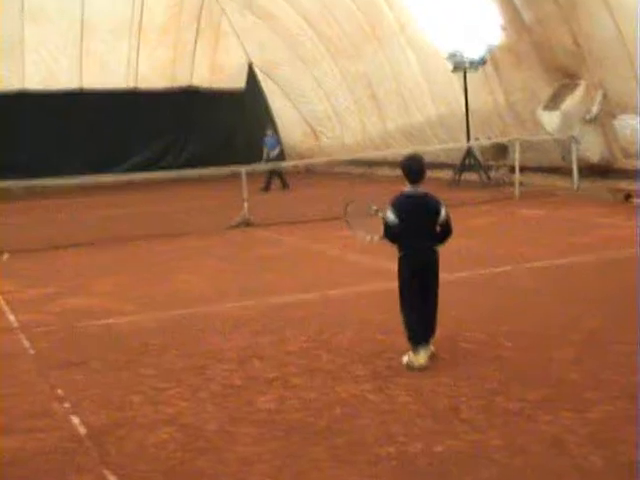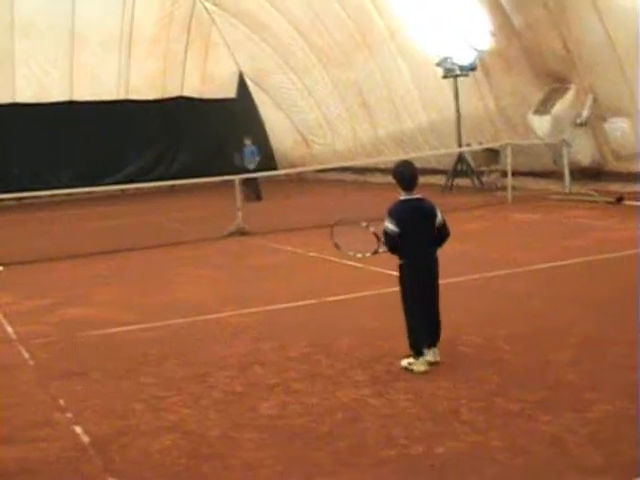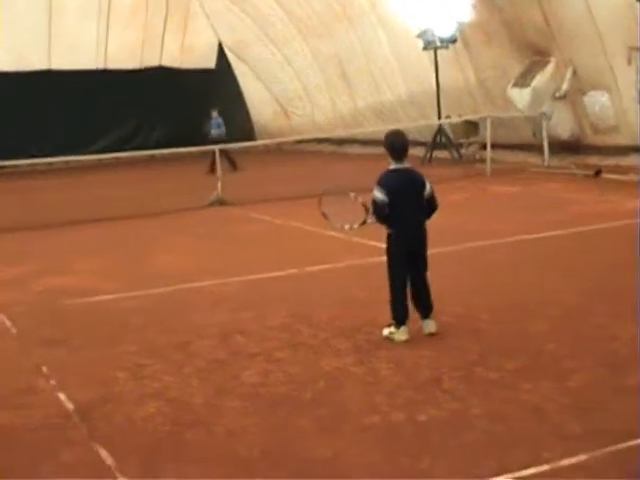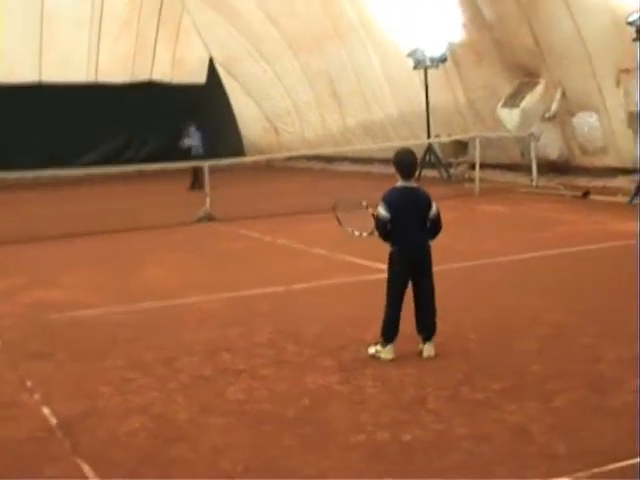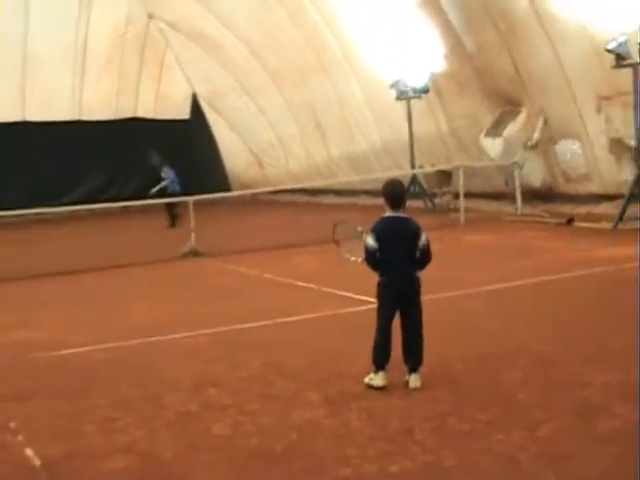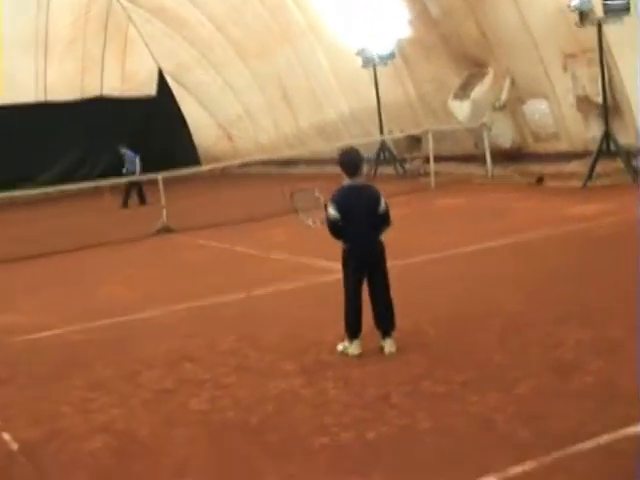
dt=0.3s
person 1, frame 1
left shoulder: (397, 203)
right shoulder: (434, 202)
left elbow: (390, 233)
right elbow: (446, 230)
left hip: (408, 258)
right hip: (429, 257)
left knee: (408, 304)
right knee: (428, 301)
left ankle: (419, 350)
right ankle: (426, 343)
person 1, frame 2
left shoulder: (395, 211)
right shoulder: (429, 206)
left elbow: (391, 243)
right elbow: (443, 233)
left wrist: (402, 251)
left hip: (410, 266)
right hip: (430, 263)
left knee: (413, 310)
right knee: (431, 306)
left ankle: (419, 358)
right ankle: (432, 349)
person 1, frame 3
left shoulder: (385, 180)
right shoulder: (418, 177)
left elbow: (380, 213)
right elbow: (432, 205)
left wrist: (390, 221)
left hip: (398, 236)
right hip: (418, 234)
left knee: (398, 280)
right knee: (419, 276)
left ankle: (400, 327)
right ankle: (428, 319)
person 1, frame 4
left shoulder: (390, 197)
right shoulder: (425, 197)
left elbow: (382, 228)
right elbow: (436, 225)
left wrist: (393, 239)
left hip: (400, 254)
right hip: (422, 254)
left knee: (394, 299)
right knee: (424, 298)
left ankle: (387, 345)
right ankle: (427, 343)
person 1, frame 5
left shoulder: (378, 227)
right shoulder: (414, 227)
left elbow: (370, 258)
right elbow: (425, 256)
left hip: (388, 284)
right hip: (410, 283)
left knee: (383, 327)
right knee: (413, 328)
left ankle: (379, 373)
right ankle: (414, 374)
person 1, frame 6
left shoulder: (338, 197)
right shoulder: (374, 193)
left elbow: (334, 229)
right elbow: (386, 221)
left hip: (353, 251)
right hip: (374, 248)
left knee: (352, 295)
right knee: (381, 293)
left ankle: (353, 341)
right ankle: (388, 339)
